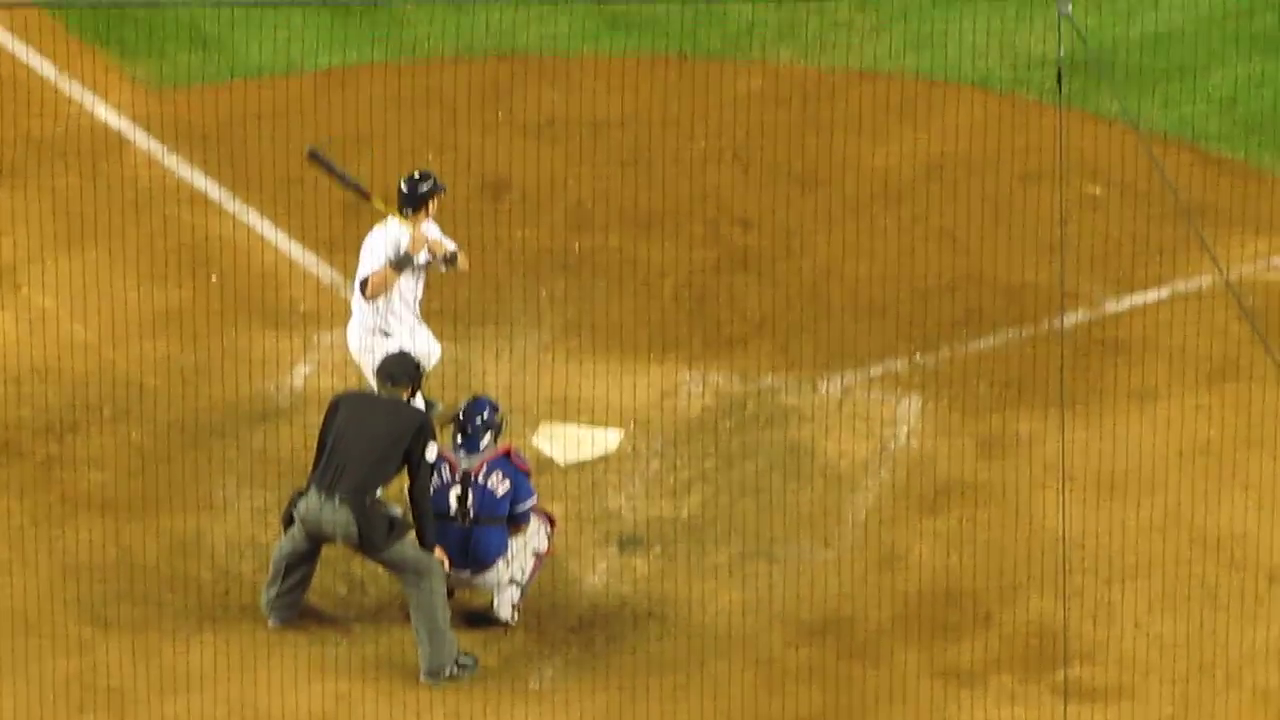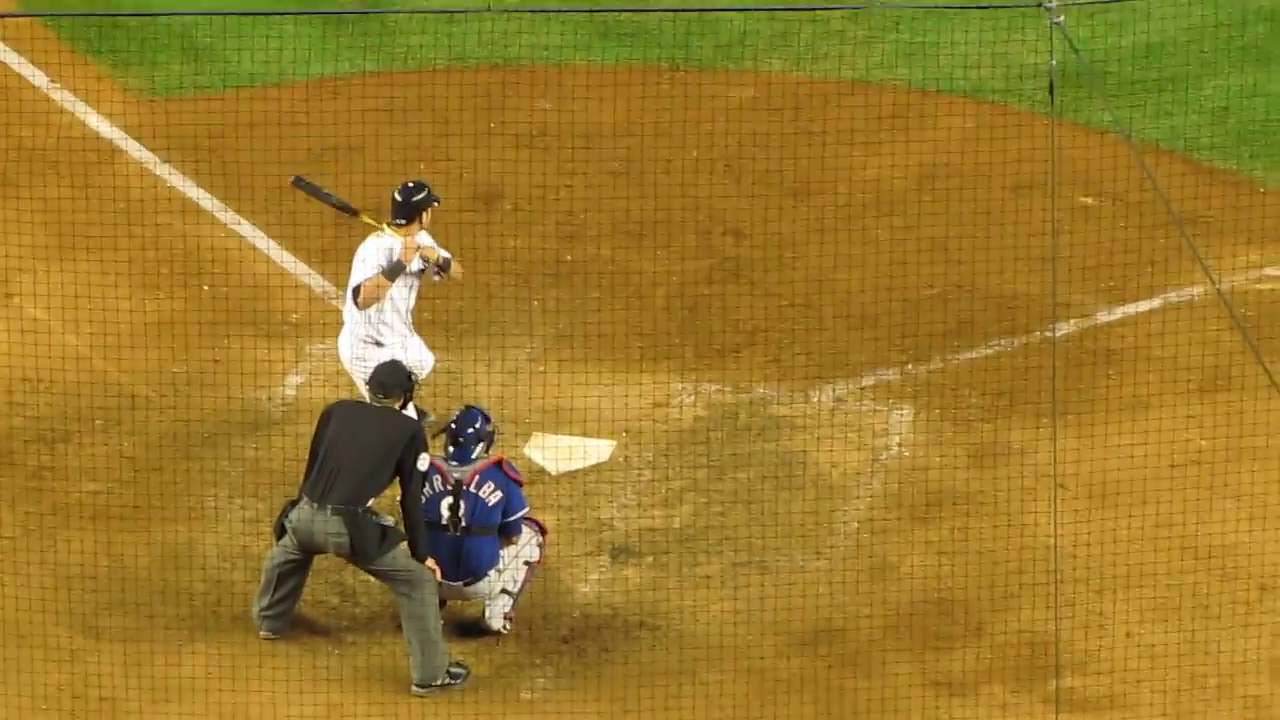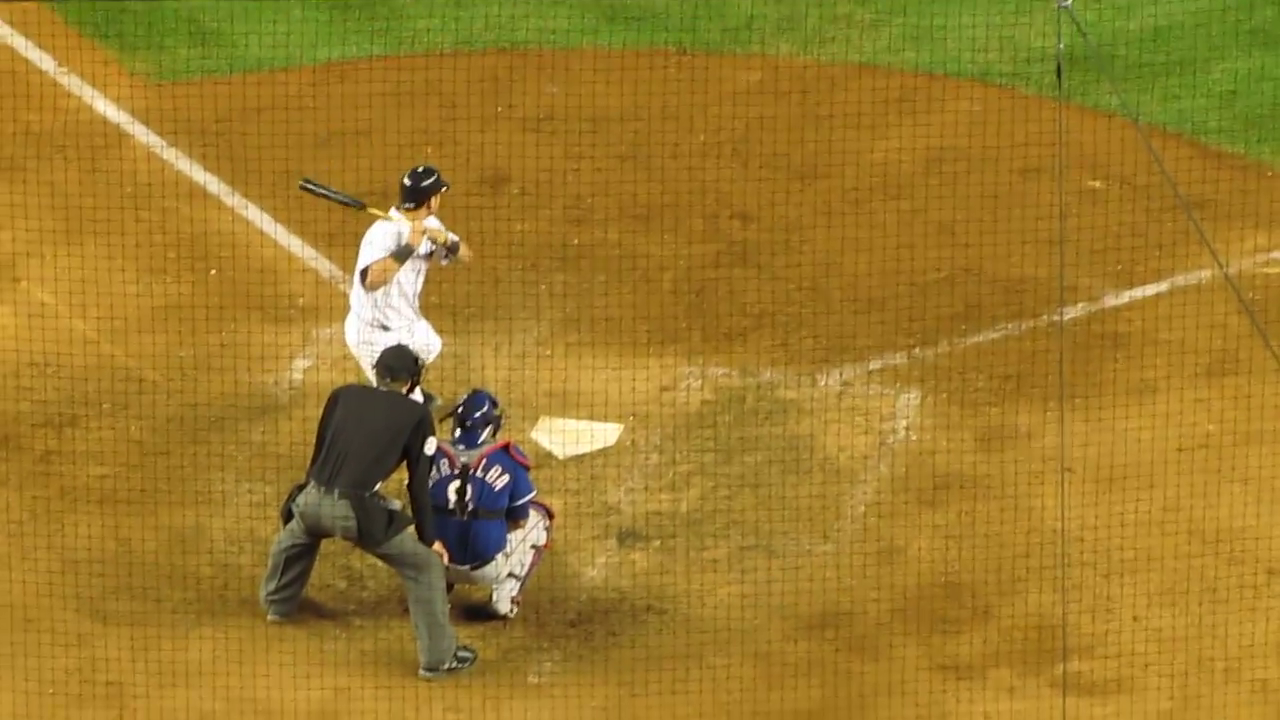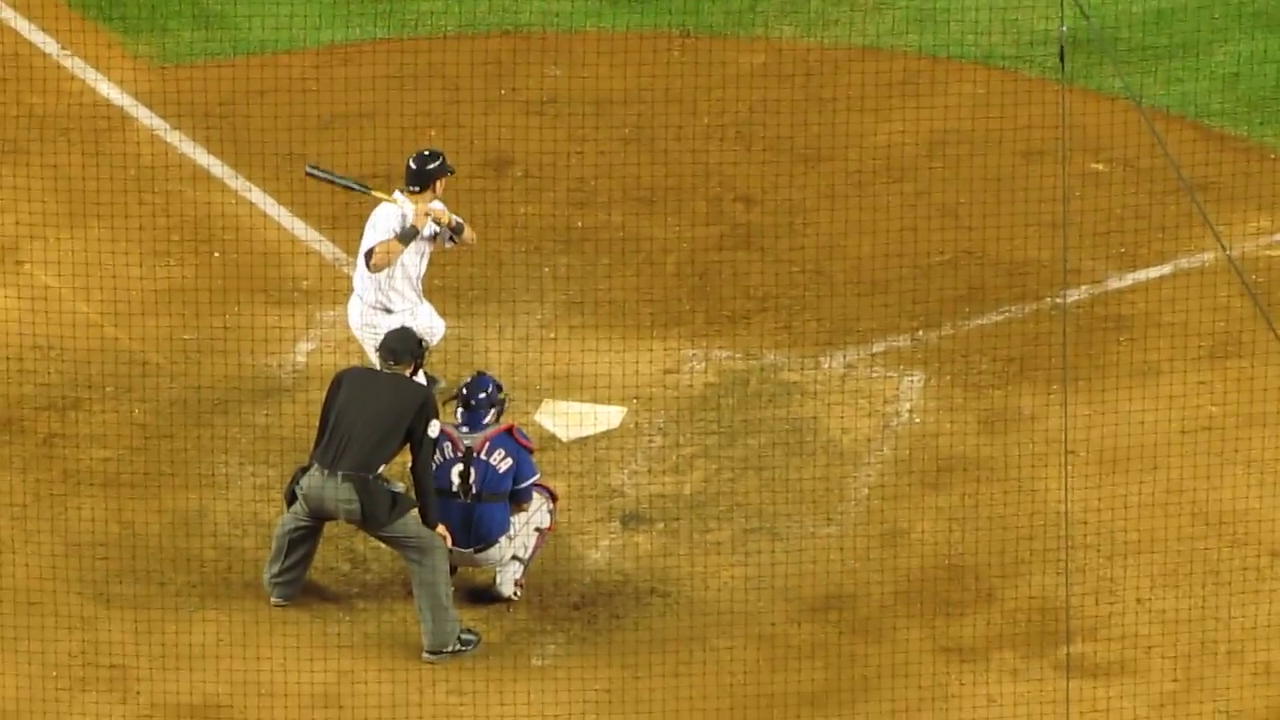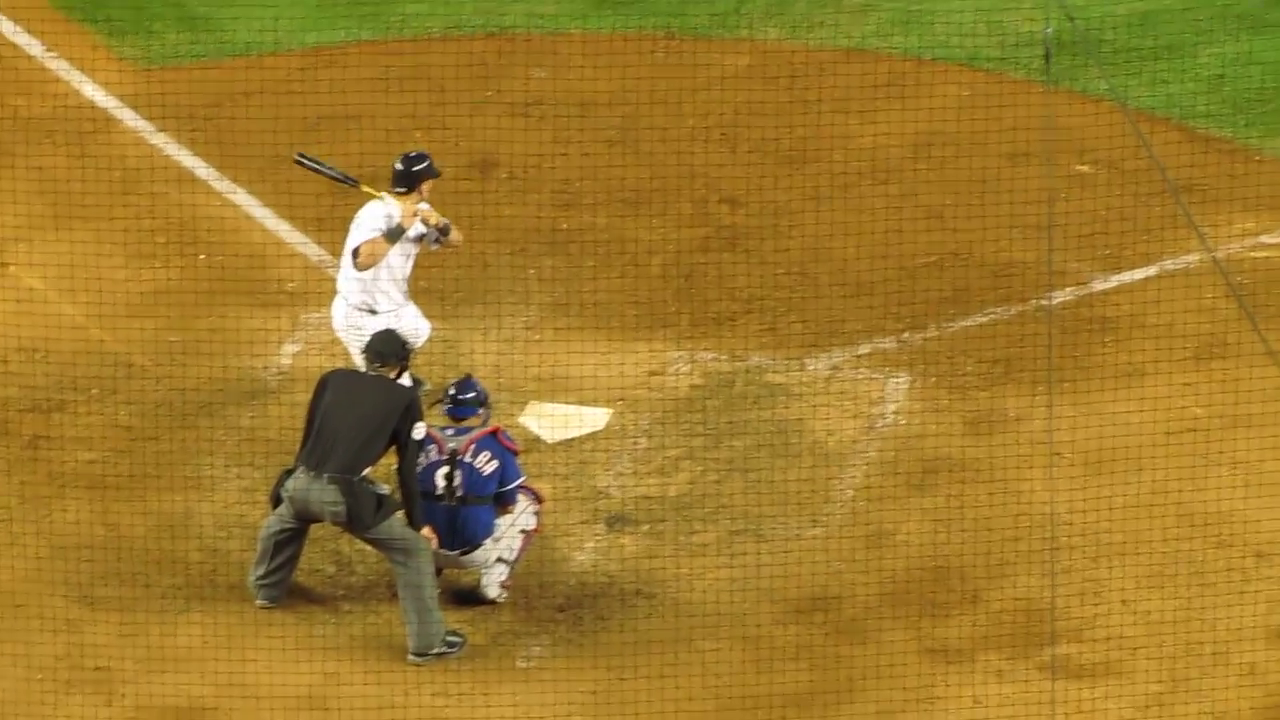
dt=0.1s
person 1, frame 1
left shoulder: (344, 401)
right shoulder: (417, 420)
right elbow: (420, 488)
right wrist: (429, 543)
left hip: (314, 506)
right hip: (358, 516)
left knee: (293, 543)
right knee: (427, 570)
left ankle: (279, 609)
right ankle: (439, 663)
person 1, frame 2
left shoulder: (336, 411)
right shoulder: (409, 430)
right elbow: (411, 499)
right wrist: (421, 554)
left hip: (306, 516)
right hip: (350, 526)
left knee: (284, 553)
right knee: (418, 581)
left ankle: (270, 620)
right ankle: (431, 673)
person 1, frame 3
left shoulder: (343, 394)
right shoulder: (417, 414)
right elbow: (419, 483)
right wrist: (428, 538)
left hip: (313, 500)
right hip: (357, 510)
left knee: (292, 536)
right knee: (426, 564)
left ankle: (277, 604)
right ankle: (438, 658)
person 1, frame 4
left shoulder: (347, 377)
right shoulder: (420, 397)
right elbow: (422, 466)
right wrist: (431, 521)
left hip: (317, 483)
right hip: (360, 493)
left knee: (295, 519)
right knee: (430, 547)
left ankle: (281, 586)
right ankle: (442, 640)
person 1, frame 5
left shoulder: (332, 379)
right shoulder: (405, 399)
right elbow: (407, 467)
right wrist: (416, 522)
left hip: (302, 485)
right hip: (345, 495)
left knee: (280, 521)
right knee: (414, 550)
left ankle: (266, 589)
right ankle: (427, 642)
person 2, frame 1
left shoulder: (427, 229)
right shoulder: (384, 237)
left elbow: (463, 264)
right elbow: (369, 291)
left wrist: (445, 252)
right wrist: (408, 256)
left hip: (407, 327)
right hip: (375, 338)
left knee: (429, 354)
person 2, frame 2
left shoulder: (420, 239)
right shoulder: (377, 247)
left elbow: (456, 273)
right elbow: (361, 299)
left wrist: (438, 259)
right wrist: (400, 264)
left hip: (399, 337)
right hip: (367, 348)
left knee: (422, 363)
person 2, frame 3
left shoulder: (429, 224)
right shoulder: (385, 231)
left elbow: (465, 256)
right elbow: (369, 282)
left wrist: (447, 241)
right wrist: (409, 247)
left hip: (405, 320)
right hip: (373, 332)
left knee: (429, 347)
person 2, frame 4
left shoulder: (432, 208)
right shoulder: (390, 213)
left elbow: (469, 238)
right elbow: (374, 262)
left wrist: (451, 222)
right wrist: (413, 228)
left hip: (408, 303)
right hip: (376, 315)
left knee: (433, 330)
person 2, frame 5
left shoulder: (416, 211)
right shoulder: (376, 213)
left elbow: (454, 239)
right elbow: (360, 261)
left wrist: (439, 223)
right wrist: (401, 227)
left hip: (393, 305)
right hip: (360, 316)
left knee: (418, 332)
left ankle: (397, 373)
person 3, frame 1
left shoulder: (435, 461)
right shoulder: (509, 465)
right elbow: (520, 526)
right hip: (489, 571)
right knee: (540, 523)
right ankle: (506, 606)
person 3, frame 2
left shoulder: (427, 471)
right shoulder: (501, 475)
right elbow: (512, 537)
right hip: (480, 580)
right knee: (531, 533)
right ankle: (497, 615)
person 3, frame 3
left shoulder: (433, 455)
right shoulder: (508, 458)
right elbow: (519, 521)
right hip: (488, 565)
right knee: (538, 516)
right ankle: (505, 598)
person 3, frame 4
left shoulder: (437, 438)
right shoulder: (512, 442)
right elbow: (523, 504)
right hip: (491, 548)
right knee: (542, 499)
right ankle: (508, 581)
person 3, frame 5
left shoulder: (422, 440)
right shoulder: (496, 443)
right elbow: (508, 506)
right hip: (477, 551)
right knee: (527, 501)
right ankle: (493, 582)
